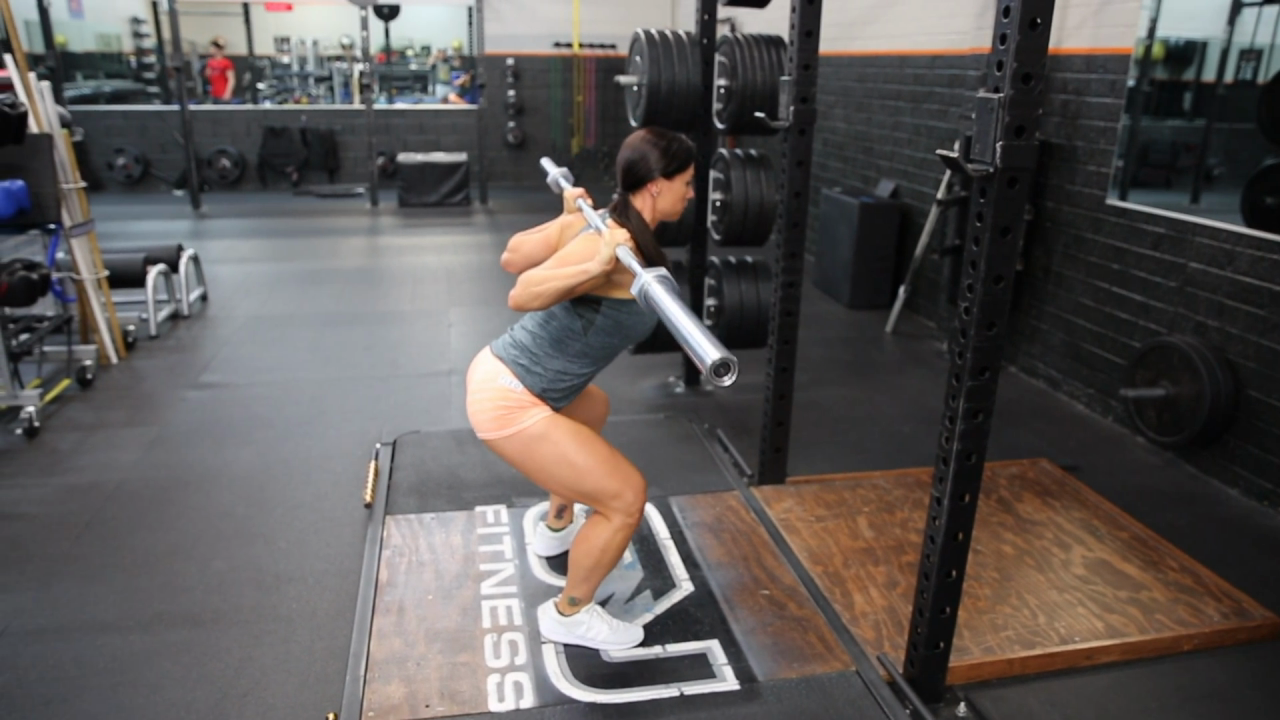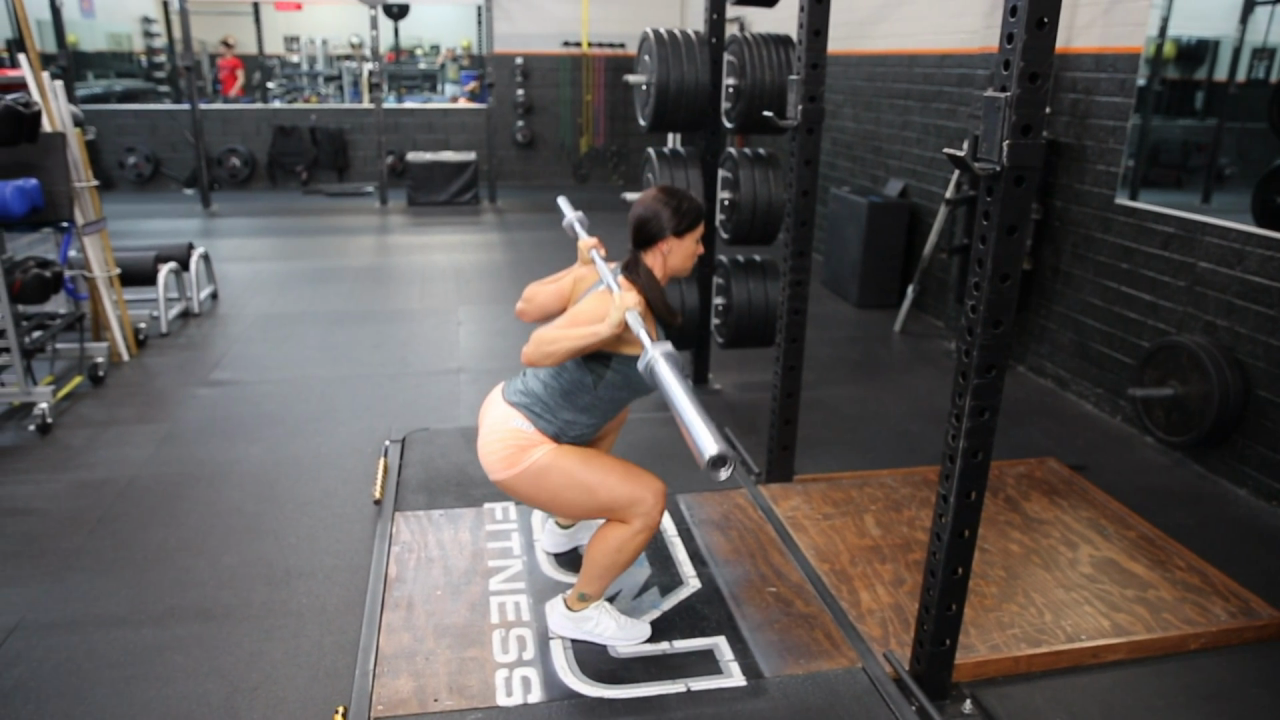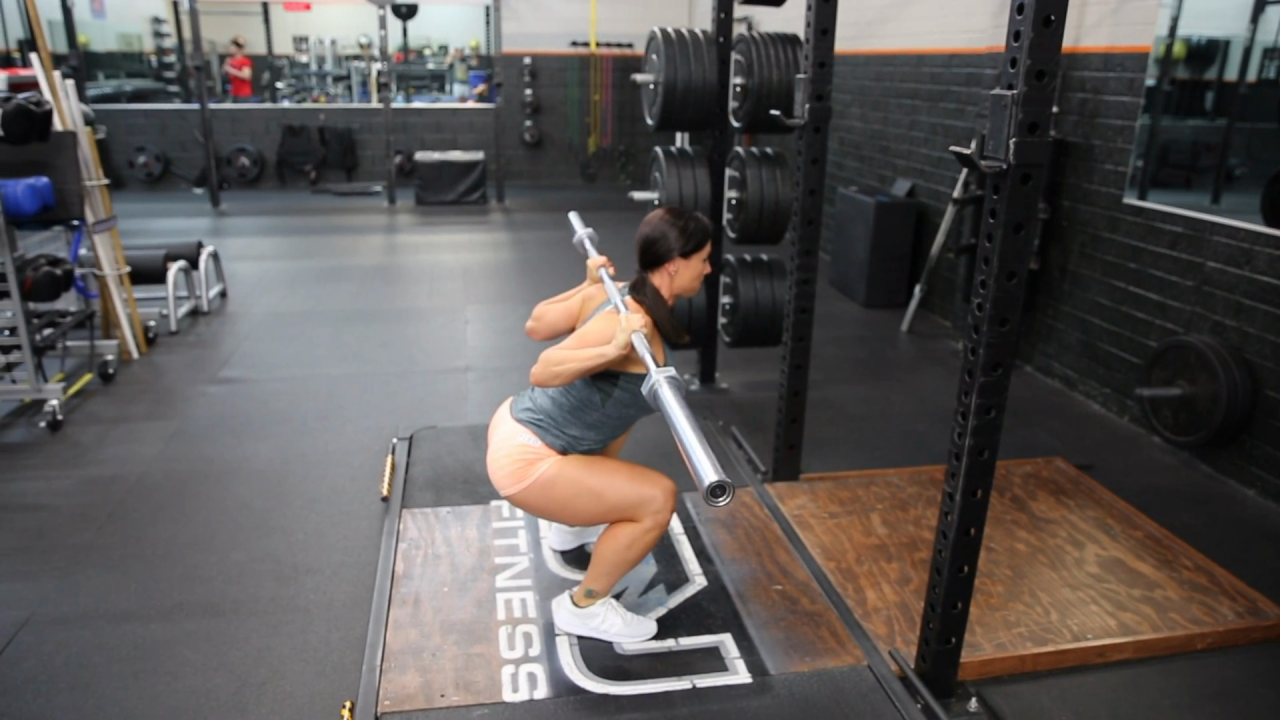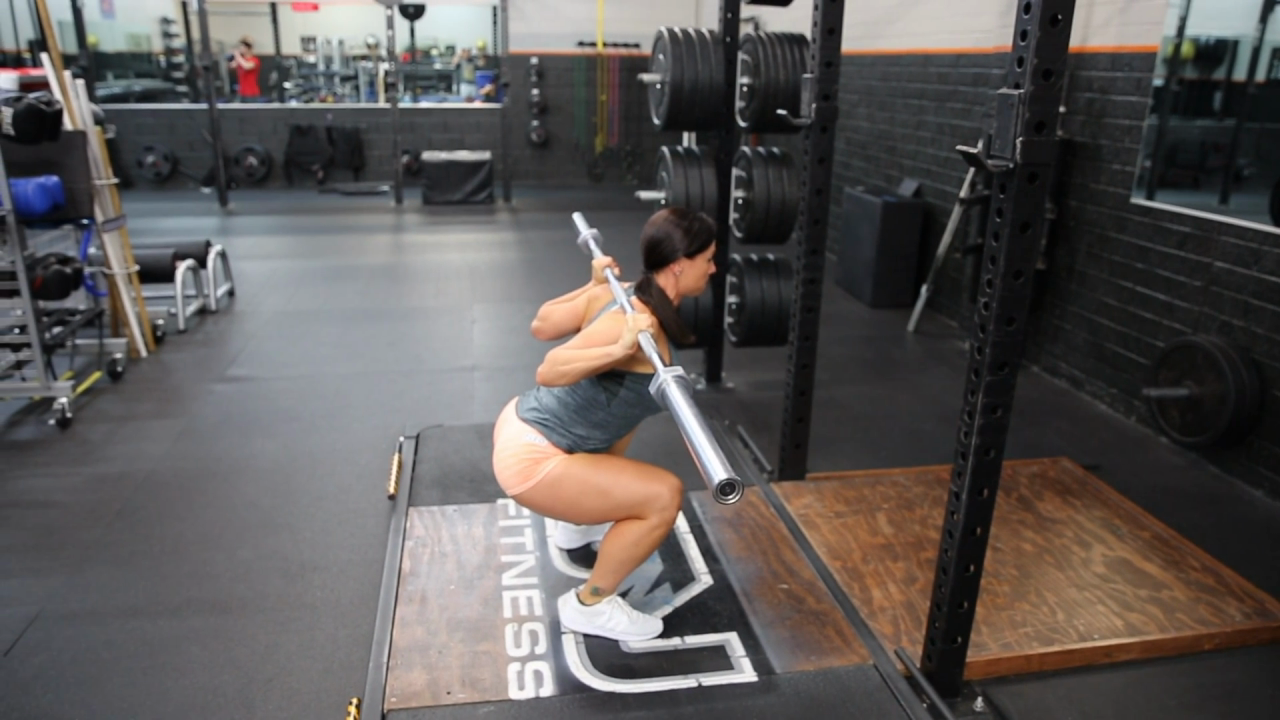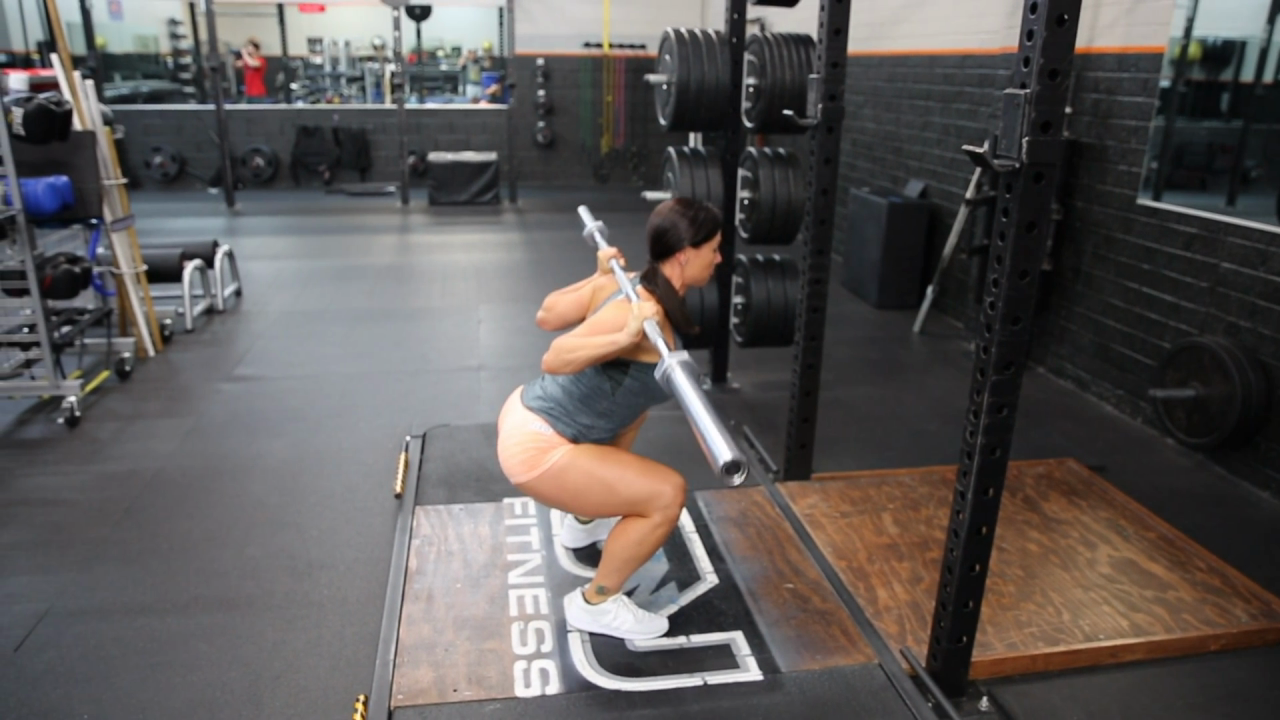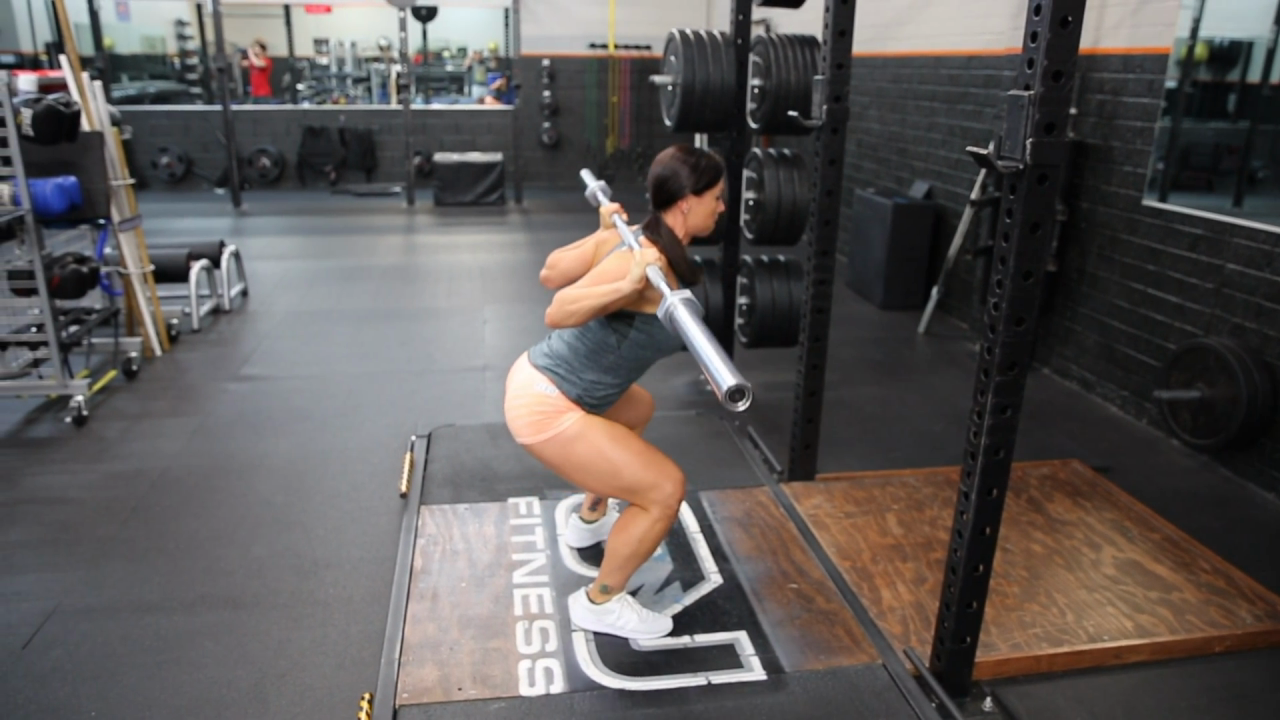
dt=0.5s
person 1, frame 1
left shoulder: (592, 224)
right shoulder: (607, 242)
left elbow: (511, 257)
right elbow: (521, 295)
left wrist: (566, 217)
right wrist: (595, 267)
left hip: (502, 375)
right hip: (508, 402)
left knee: (593, 411)
right knee: (625, 497)
left ankle: (558, 527)
right ankle: (569, 615)
person 1, frame 2
left shoulder: (604, 275)
right shoulder: (619, 301)
left elbow: (526, 306)
right elbow: (534, 352)
left wrist: (580, 265)
right wrist: (606, 329)
left hip: (511, 411)
right hip: (516, 444)
left knee: (611, 414)
right knee: (646, 500)
left ankle: (566, 524)
right ankle: (578, 610)
person 1, frame 3
left shoulder: (612, 294)
right shoulder: (629, 321)
left elbow: (536, 324)
right elbow: (542, 371)
left wrist: (588, 283)
right wrist: (614, 350)
left hip: (518, 426)
right hip: (525, 460)
left knee: (617, 414)
right knee: (657, 499)
left ankle: (572, 522)
right ankle: (583, 607)
person 1, frame 4
left shoulder: (616, 294)
right shoulder: (636, 322)
left elbow: (541, 324)
right elbow: (549, 370)
left wrist: (594, 283)
right wrist: (621, 350)
left hip: (524, 426)
right hip: (532, 459)
left knee: (623, 412)
right knee: (664, 496)
left ankle: (579, 521)
right ankle: (590, 604)
person 1, frame 5
left shoulder: (623, 284)
right shoulder: (638, 311)
left elbow: (547, 315)
right elbow: (554, 360)
left wrist: (599, 275)
right wrist: (625, 338)
left hip: (530, 416)
right hip: (536, 447)
left knee: (630, 412)
right knee: (666, 494)
left ankle: (586, 519)
right ankle: (595, 604)
person 1, frame 6
left shoulder: (628, 239)
right shoulder: (647, 262)
left elbow: (550, 272)
right elbow: (557, 313)
left wrist: (603, 230)
right wrist: (628, 286)
left hip: (542, 381)
right hip: (545, 408)
left knee: (638, 410)
right knee: (665, 488)
left ankle: (591, 518)
right ankle: (600, 603)
